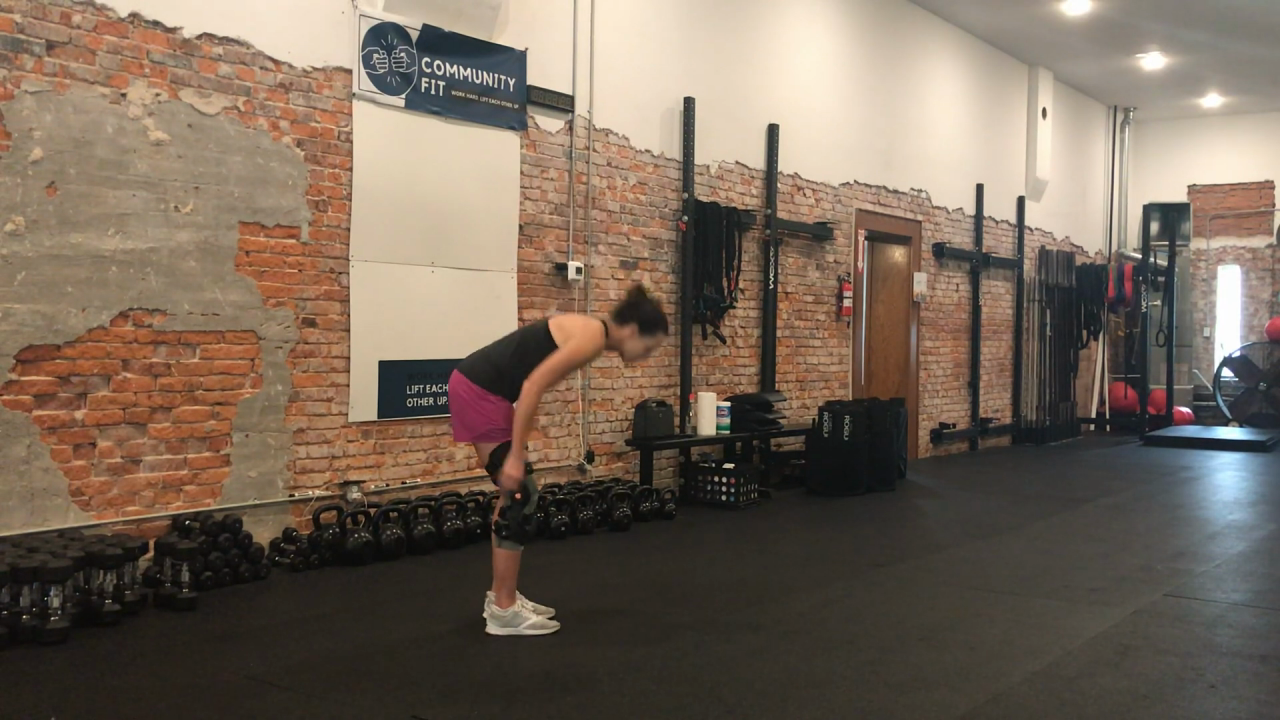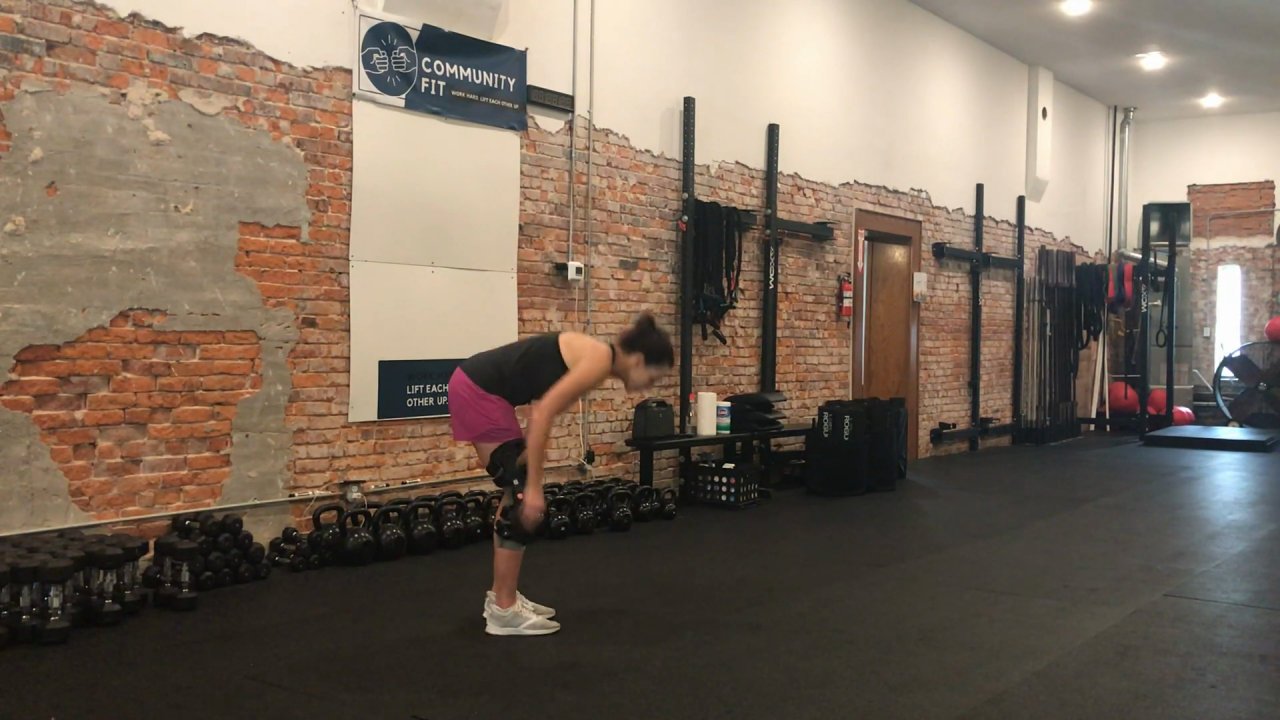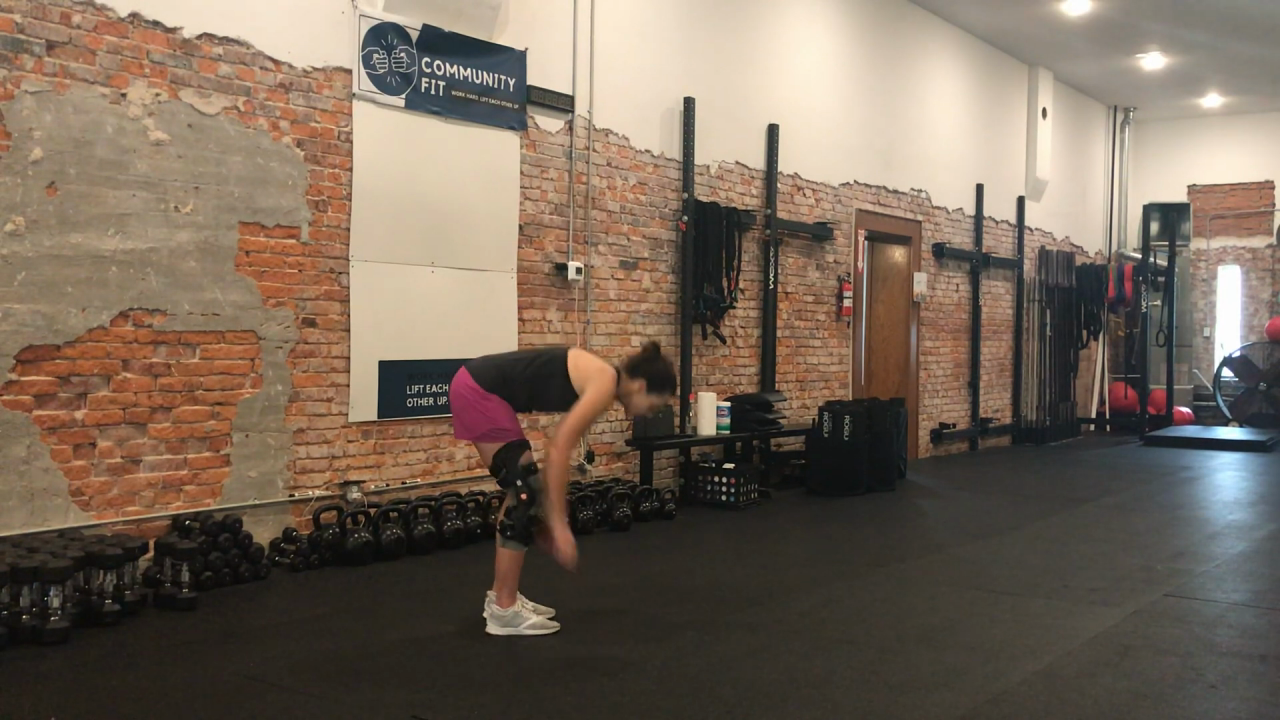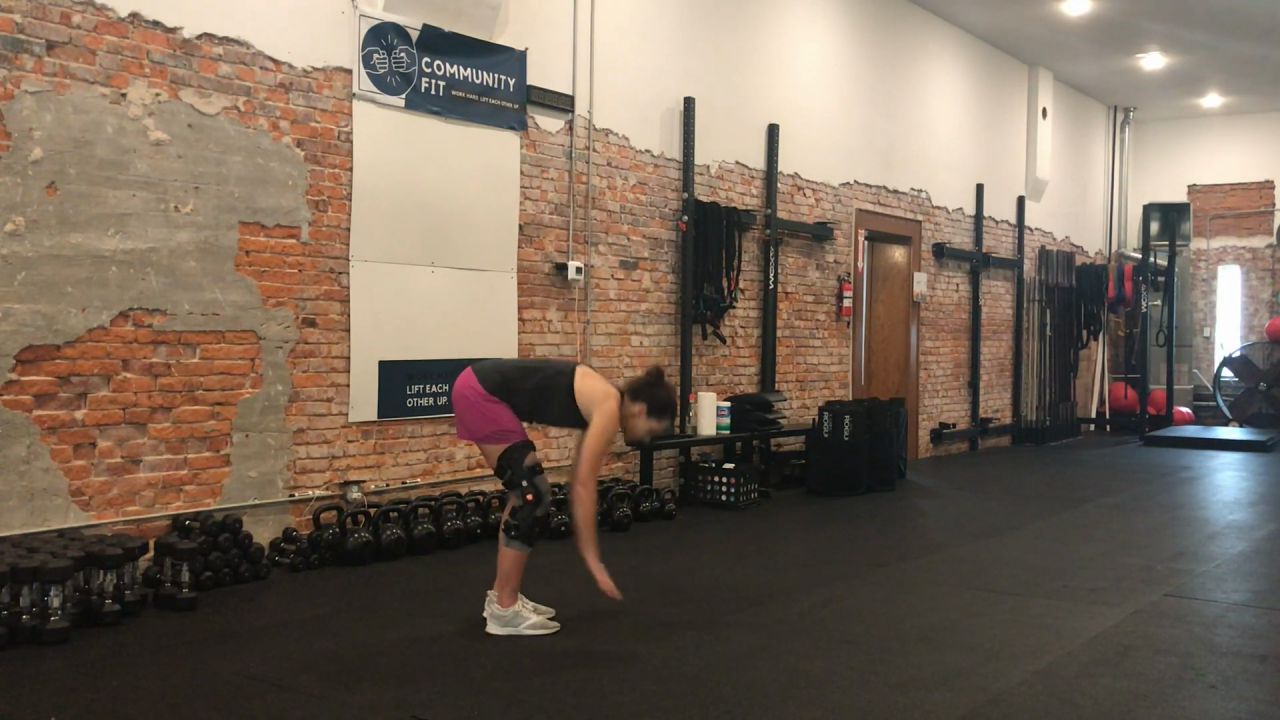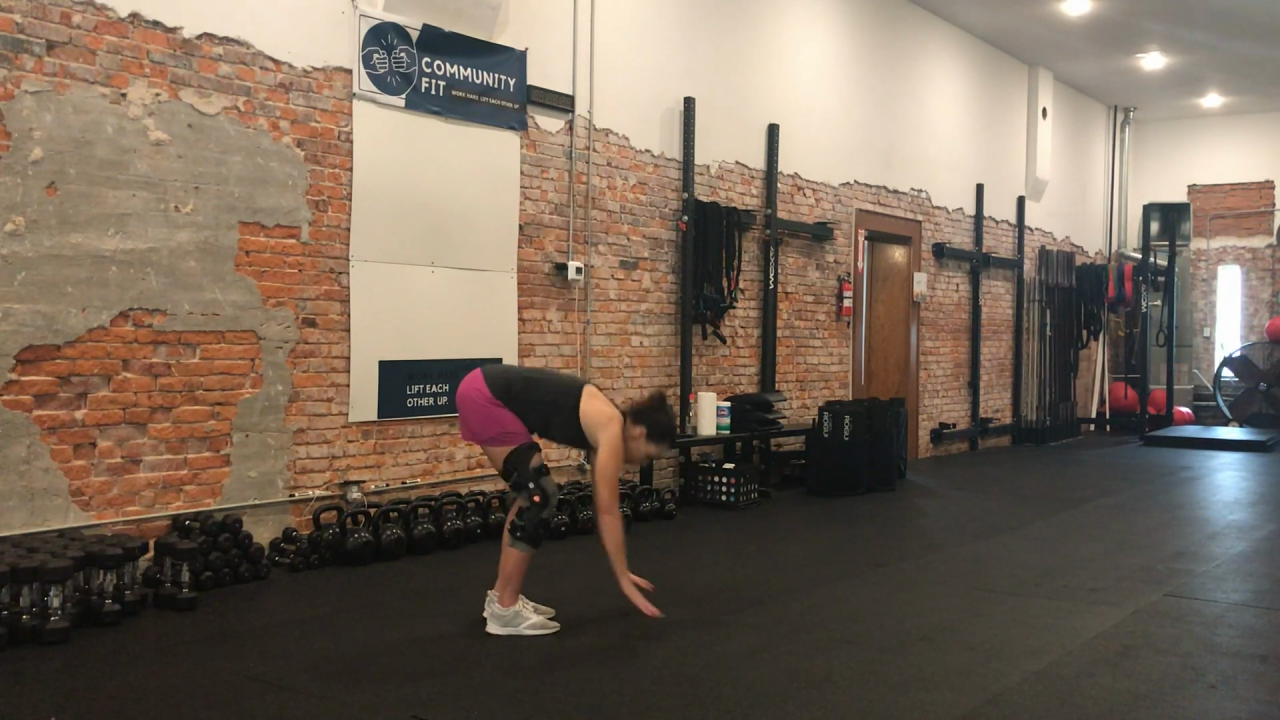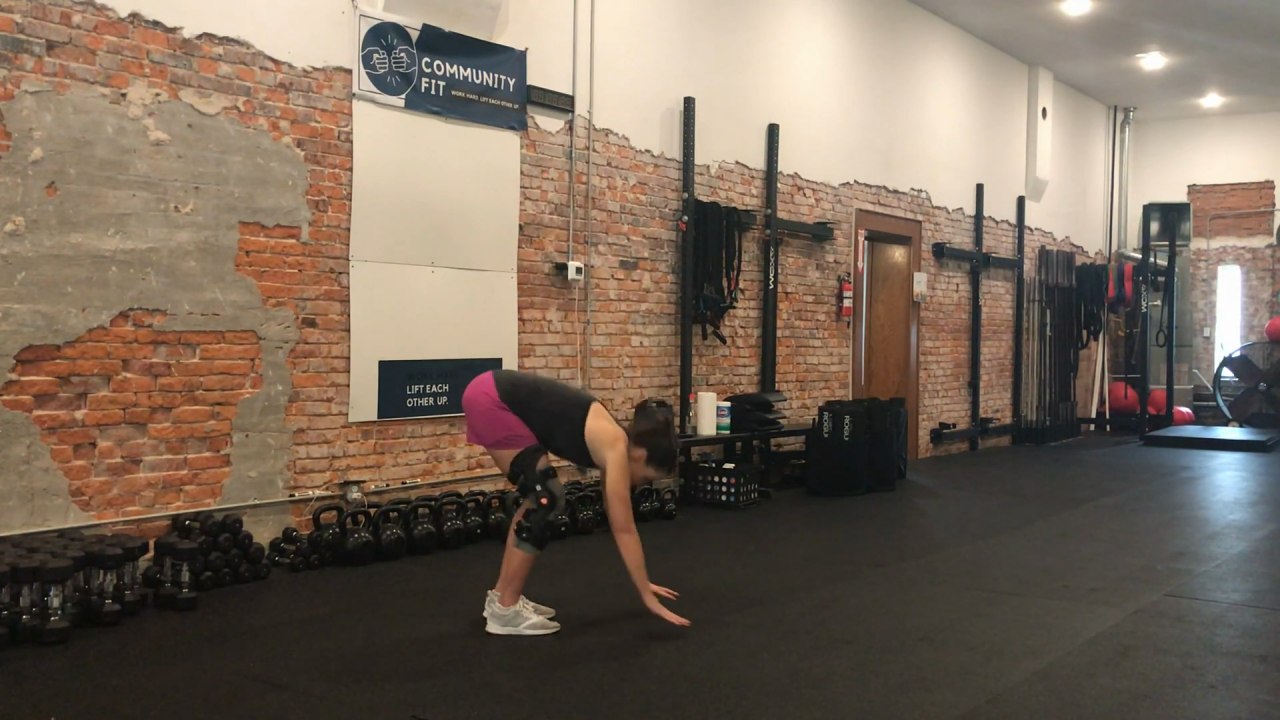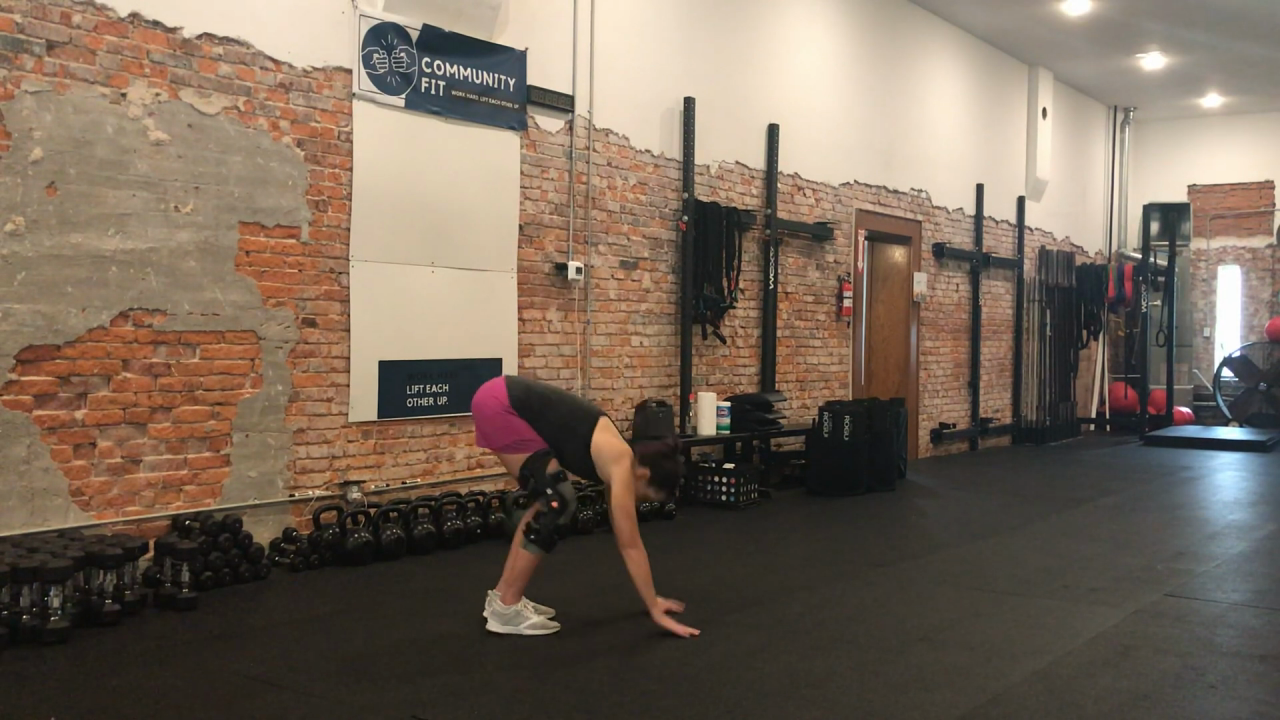
dt=0.1s
person 1, frame 1
left shoulder: (589, 332)
right shoulder: (591, 338)
right elbow: (531, 387)
left wrist: (516, 453)
right wrist: (516, 456)
left hip: (478, 387)
right hip: (478, 390)
left knee: (514, 493)
right knee: (518, 493)
left ankle: (502, 597)
right ankle: (503, 610)
person 1, frame 2
left shoulder: (595, 354)
right shoulder: (600, 362)
left elbow: (544, 410)
right elbow: (543, 412)
left wrist: (531, 484)
right wrist: (533, 486)
left hip: (476, 387)
right hip: (478, 392)
left knee: (521, 496)
right knee: (522, 495)
left ankle: (502, 595)
right ankle: (504, 610)
person 1, frame 3
left shoulder: (602, 379)
right shoulder: (604, 385)
left elbow: (559, 448)
right elbow: (559, 449)
left wrist: (549, 515)
right wrist: (558, 523)
left hip: (477, 386)
right hip: (478, 391)
left knee: (522, 490)
right knee: (527, 491)
left ankle: (501, 596)
right ankle: (504, 610)
person 1, frame 4
left shoulder: (604, 399)
right shoulder: (609, 407)
left elbow: (582, 482)
right elbow: (585, 484)
left wrist: (584, 545)
right wrist: (593, 559)
left hip: (481, 389)
right hip: (482, 394)
left knee: (527, 492)
right knee: (532, 493)
left ankle: (502, 596)
right ankle: (505, 610)
person 1, frame 5
left shoulder: (605, 423)
right shoulder: (612, 430)
left elbow: (605, 507)
right elbow: (608, 512)
left wrist: (623, 571)
right wrist: (624, 580)
left hip: (484, 393)
right hip: (484, 397)
left knee: (531, 496)
right knee: (539, 496)
left ankle: (504, 596)
right ankle: (504, 610)
person 1, frame 6
left shoulder: (611, 441)
right shoulder: (617, 450)
left elbow: (620, 525)
right elbow: (624, 530)
left wrist: (643, 582)
right wrist: (648, 597)
left hip: (492, 396)
right hip: (492, 400)
left knee: (540, 498)
right knee: (546, 498)
left ankle: (503, 595)
right ankle: (506, 609)
person 1, frame 7
left shoulder: (618, 459)
right shoulder: (621, 466)
left elbow: (626, 539)
right elbow: (631, 545)
left wrist: (649, 599)
right wrist: (657, 614)
left hip: (505, 402)
right hip: (500, 404)
left knee: (550, 503)
right knee: (558, 502)
left ankle: (504, 596)
right ankle: (505, 607)
